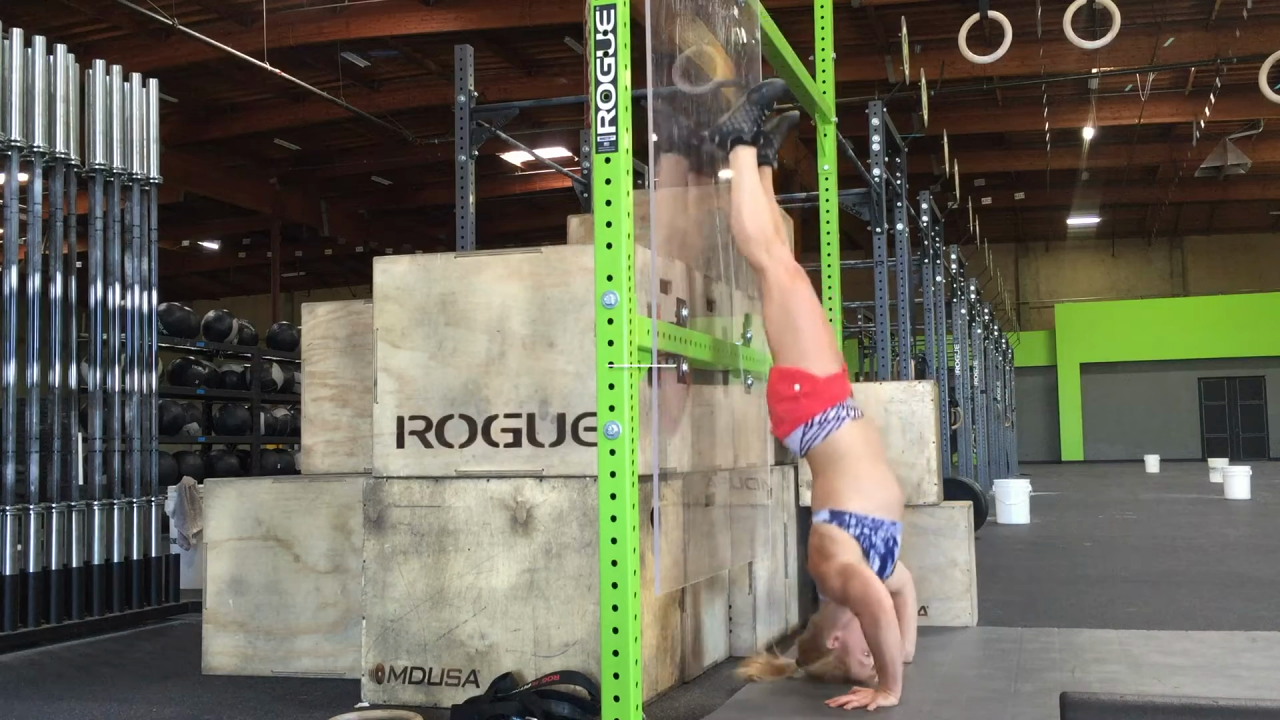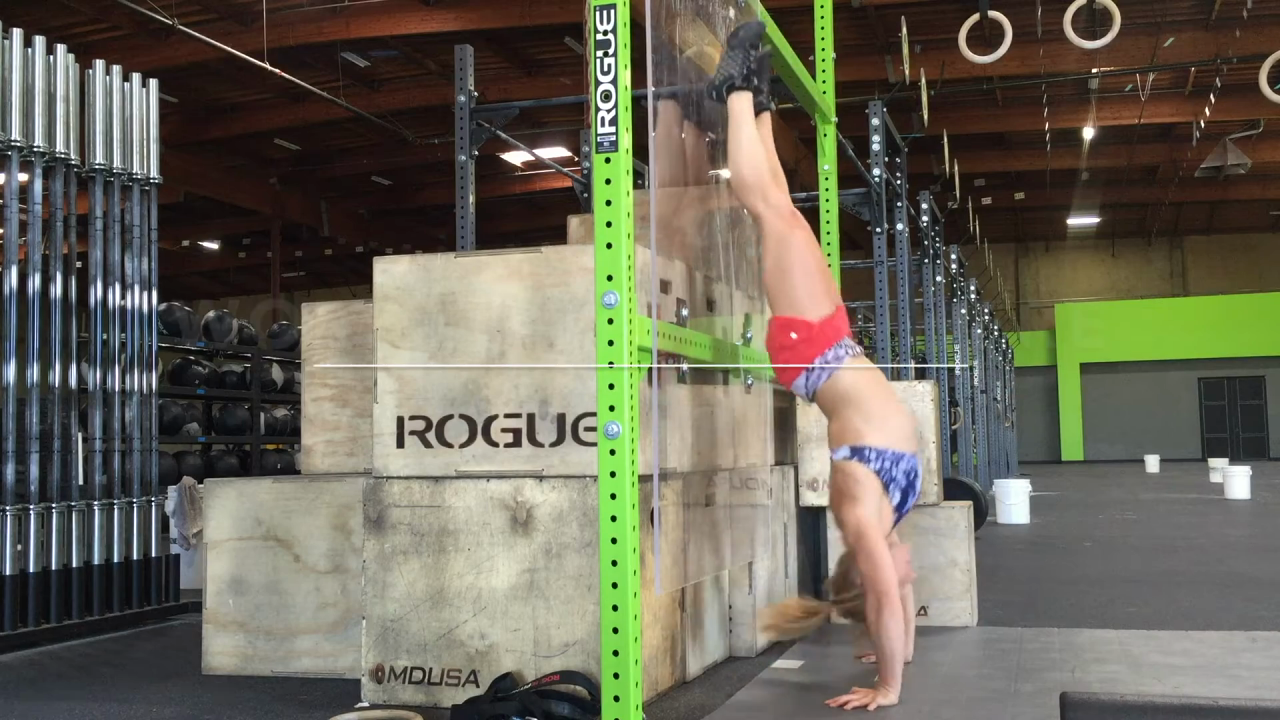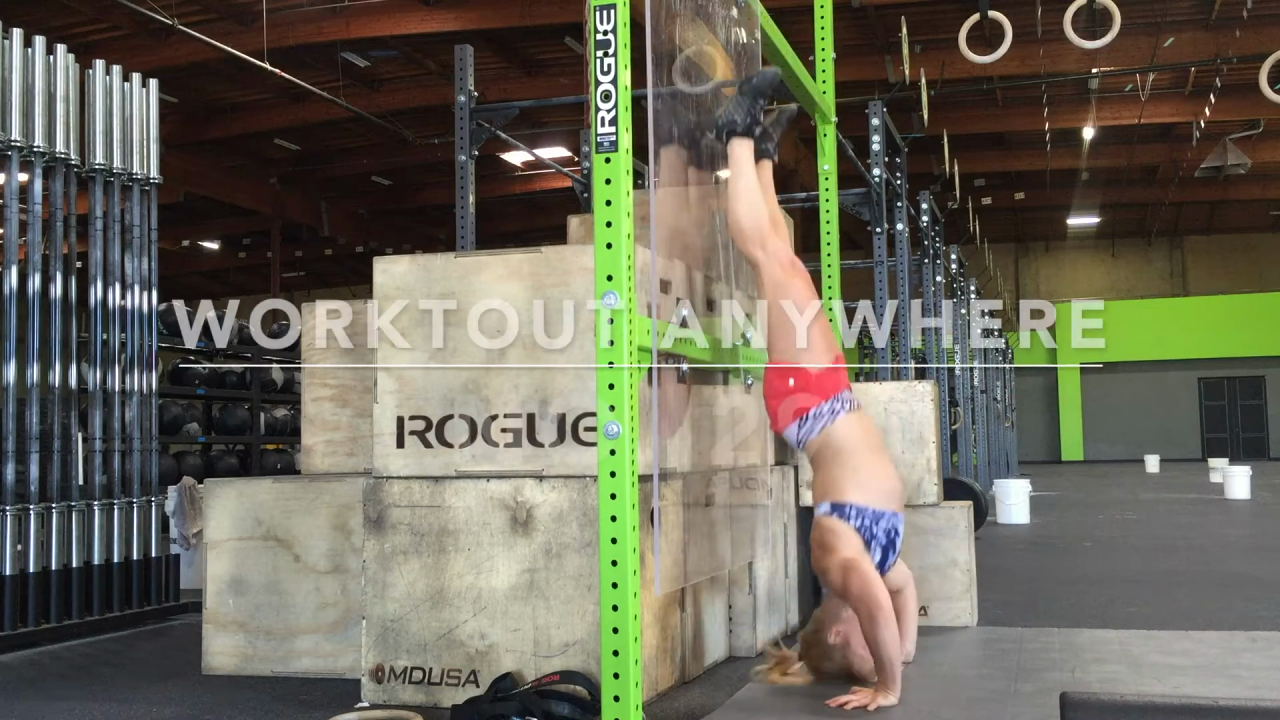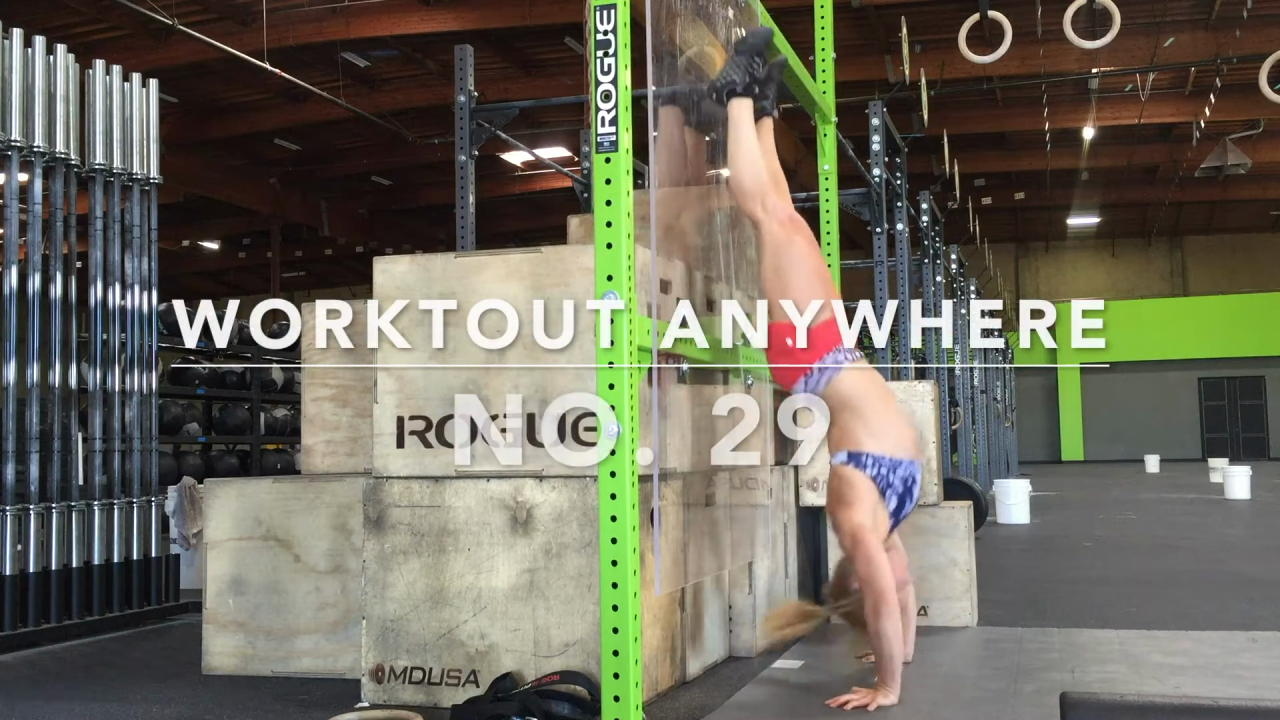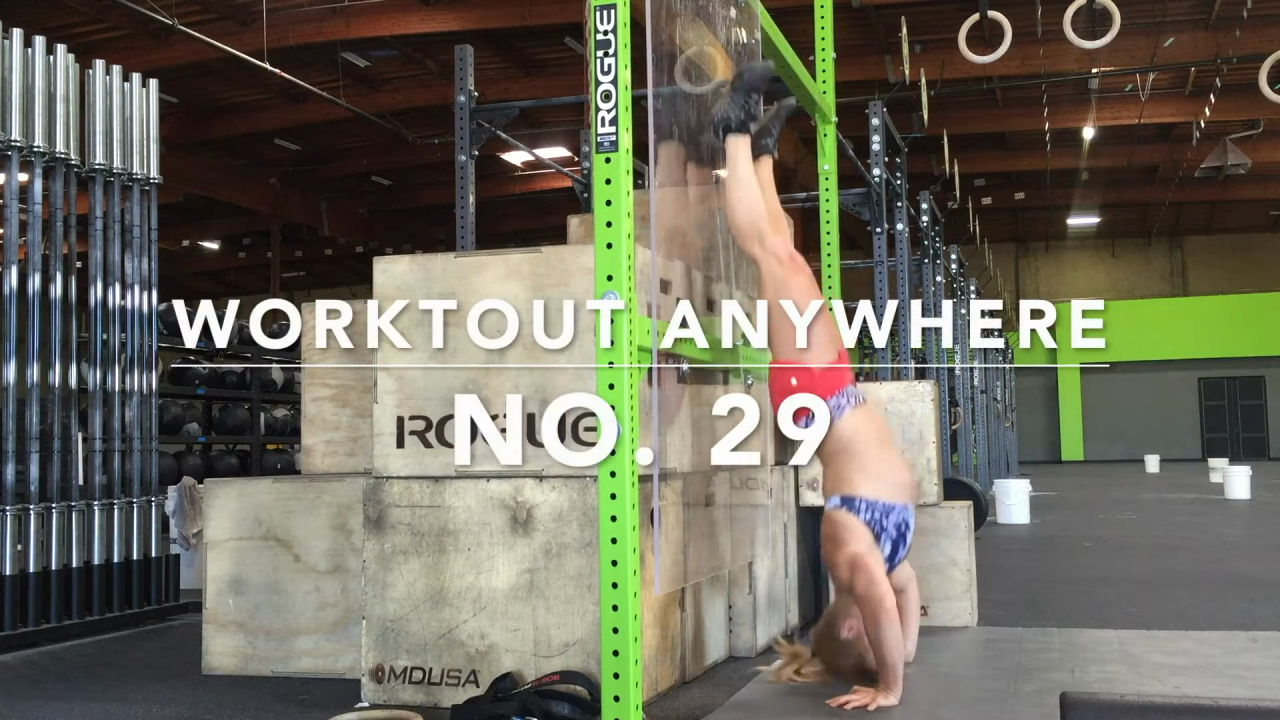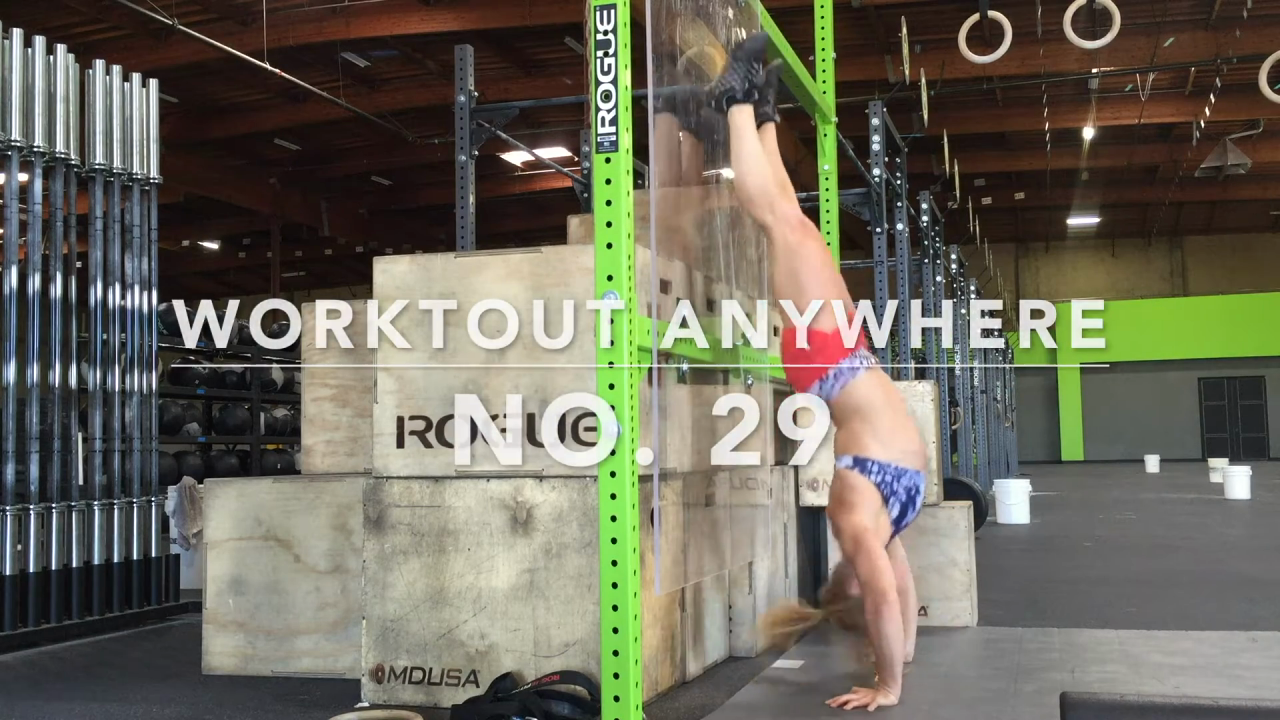
dt=0.4s
person 1, frame 1
right shoulder: (837, 560)
left wrist: (895, 673)
left hip: (820, 402)
right hip: (814, 402)
left knee: (774, 260)
right knee: (772, 259)
left ankle: (758, 150)
right ankle: (744, 140)
person 1, frame 2
left shoulder: (869, 504)
right shoulder: (862, 503)
right wrist: (888, 686)
left hip: (823, 348)
right hip: (815, 347)
left knee: (777, 210)
right knee: (772, 208)
left ankle: (752, 96)
right ankle: (739, 89)
person 1, frame 3
right shoulder: (841, 550)
left wrist: (897, 666)
right wrist: (888, 685)
left hip: (816, 395)
right hip: (810, 395)
left knee: (775, 256)
right knee: (771, 256)
left ankle: (758, 144)
right ankle: (742, 132)
person 1, frame 4
left shoulder: (866, 506)
right shoulder: (859, 509)
right wrist: (888, 686)
left hip: (823, 352)
right hip: (815, 351)
left knee: (779, 217)
right knee: (773, 215)
left ankle: (756, 101)
right ankle: (741, 94)
person 1, frame 5
left shoulder: (861, 544)
right shoulder: (853, 545)
left wrist: (891, 680)
right wrist: (889, 688)
left hip: (823, 390)
right hip: (816, 391)
left knee: (778, 254)
right knee: (774, 252)
left ankle: (758, 141)
right ankle: (739, 128)
person 1, frame 6
left shoulder: (867, 513)
right shoulder: (860, 514)
left wrist: (895, 667)
right wrist: (888, 686)
left hip: (837, 357)
right hip: (830, 356)
left knee: (788, 223)
right knee: (784, 221)
left ankle: (756, 107)
right ankle: (742, 99)
